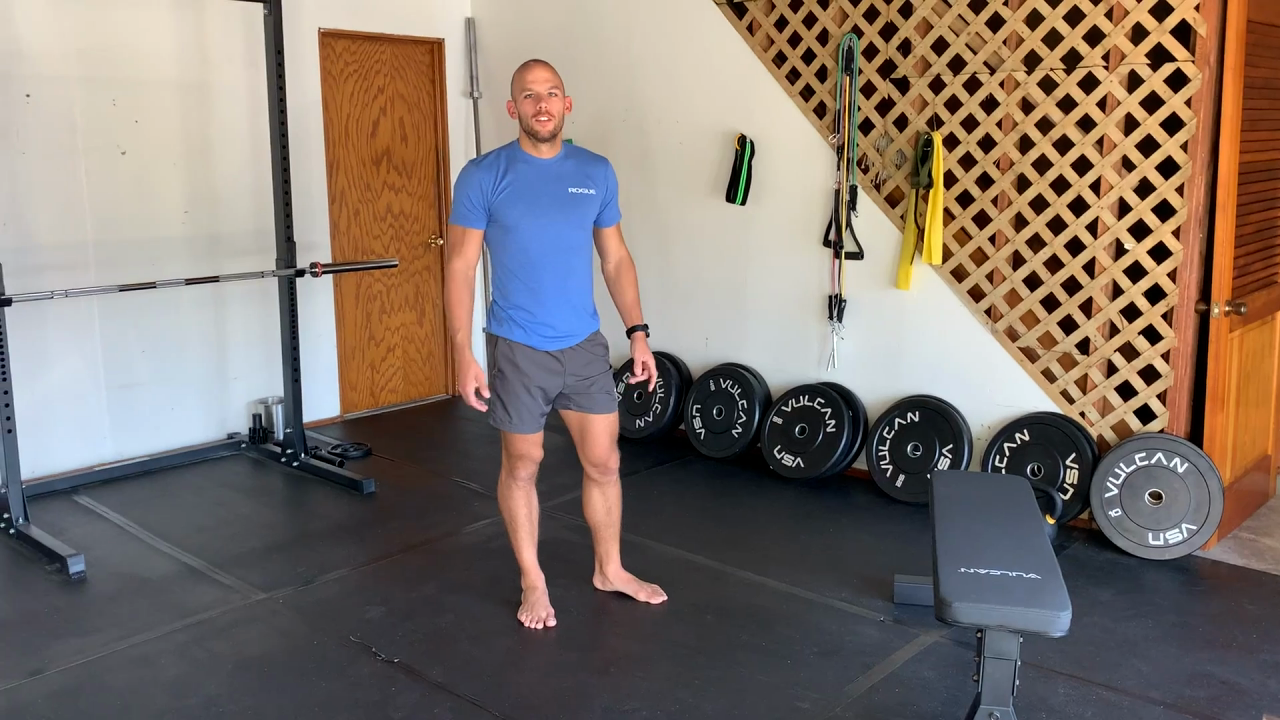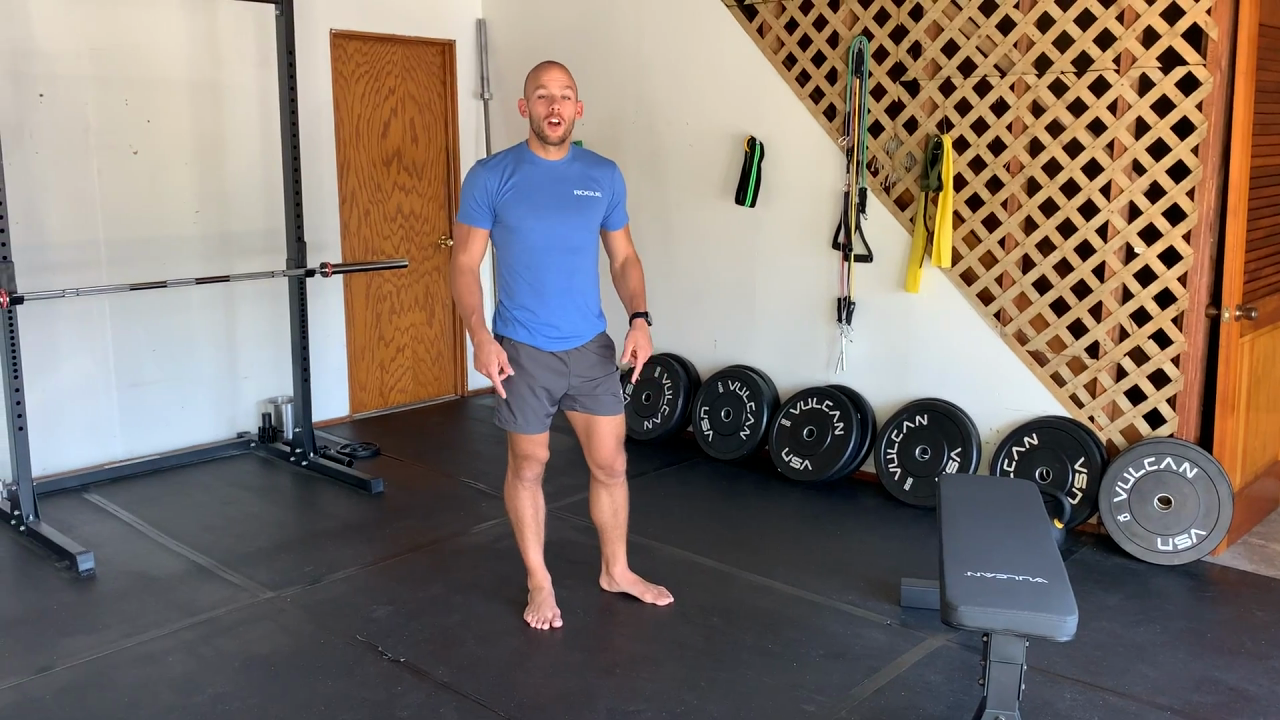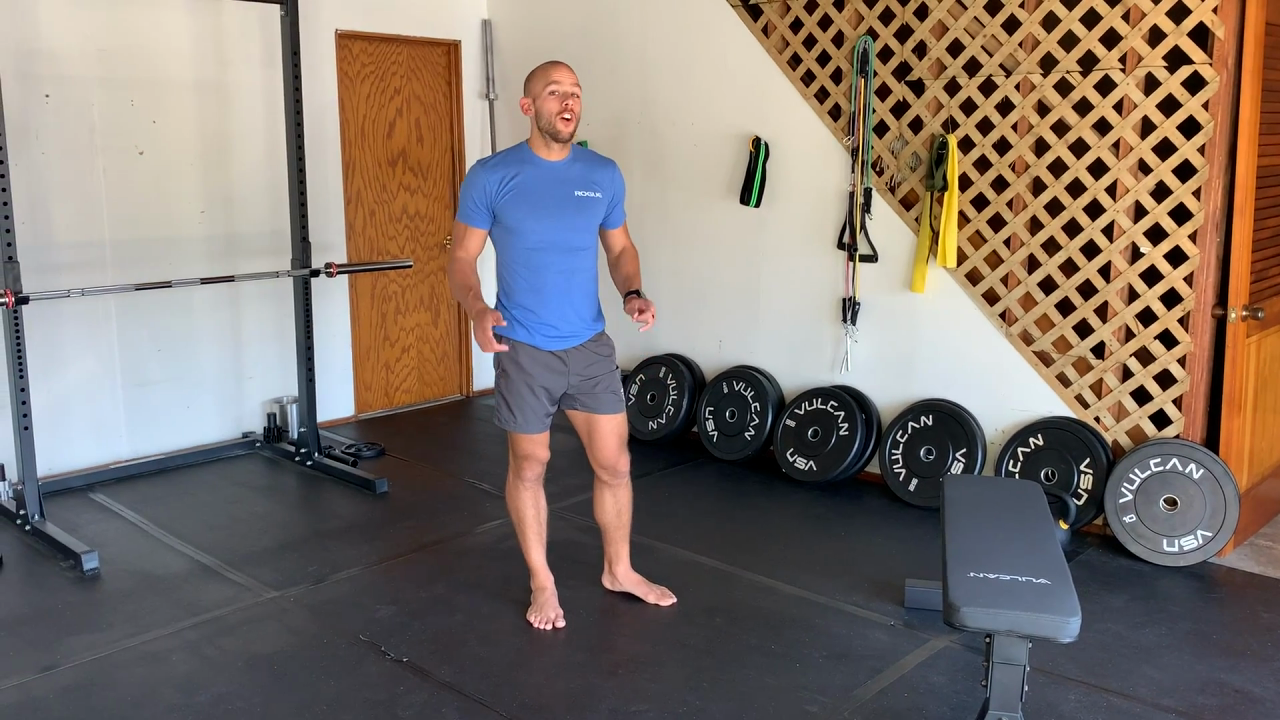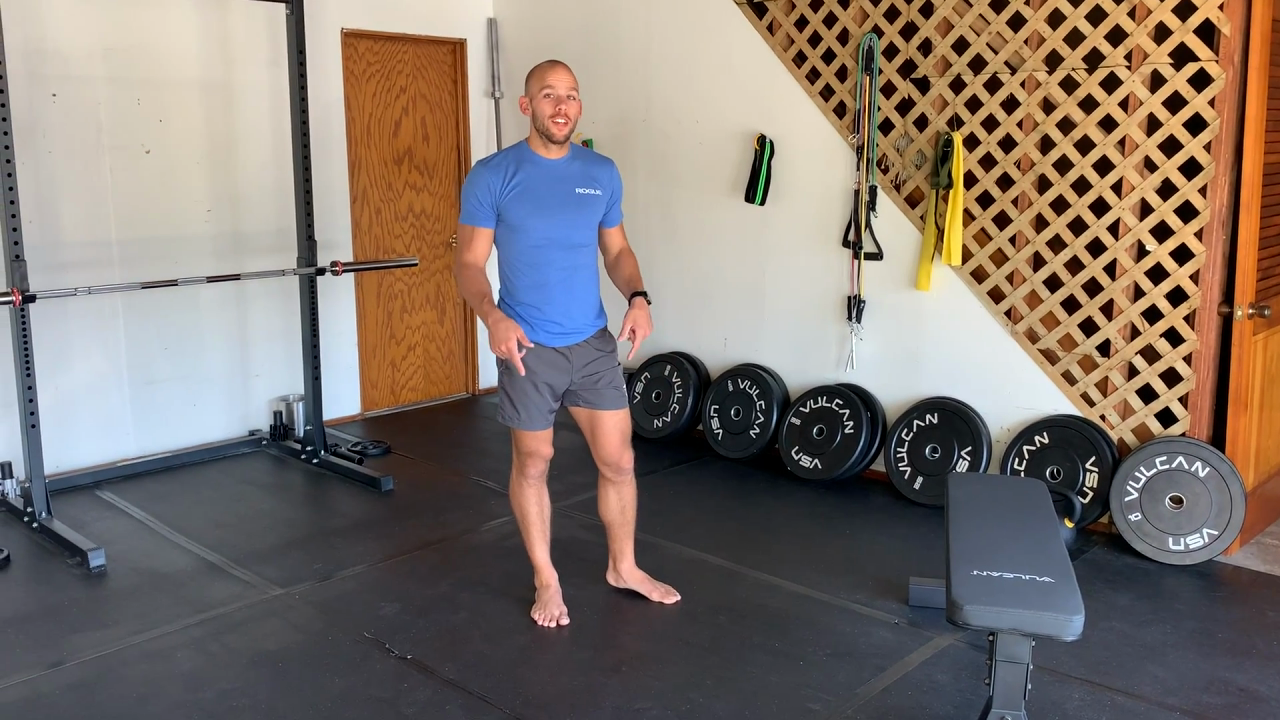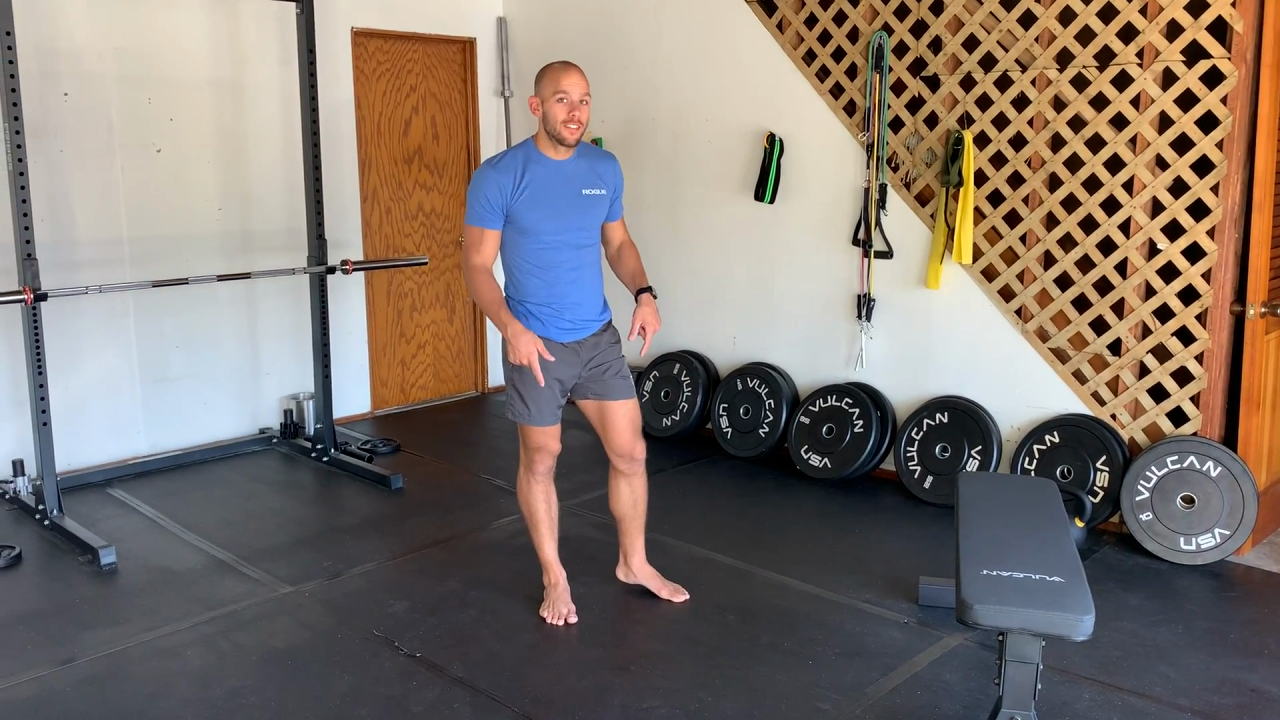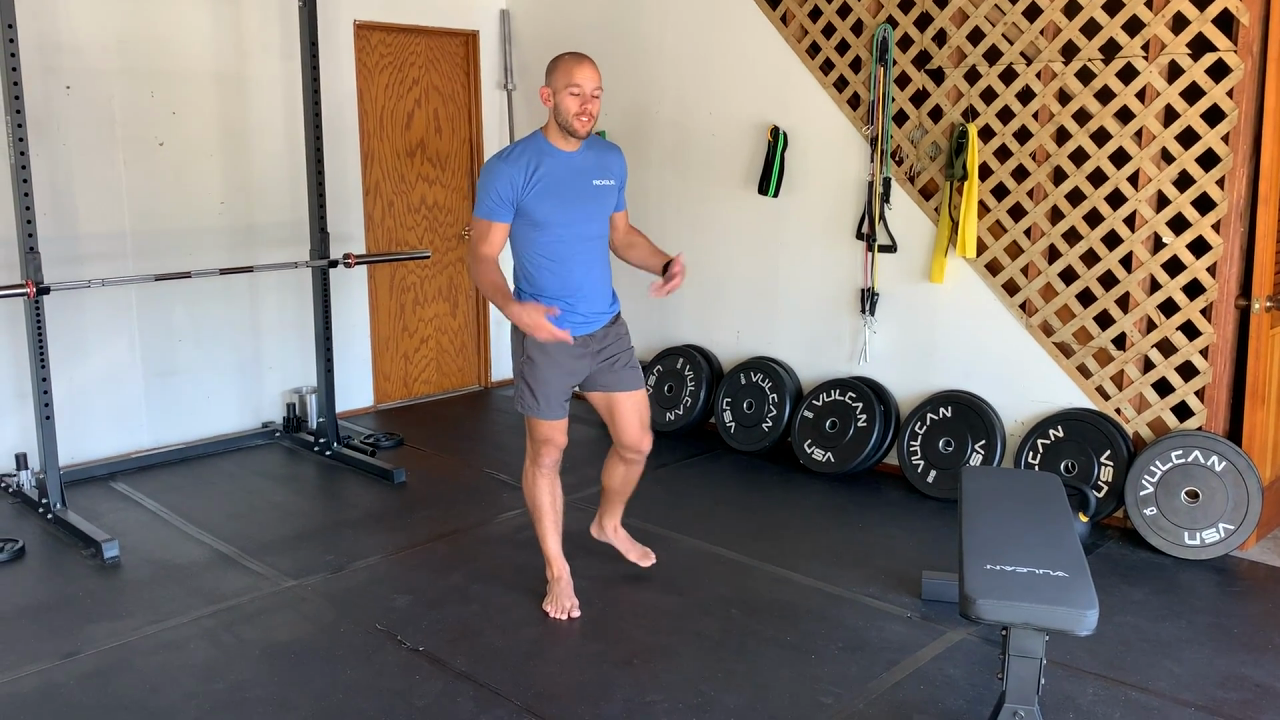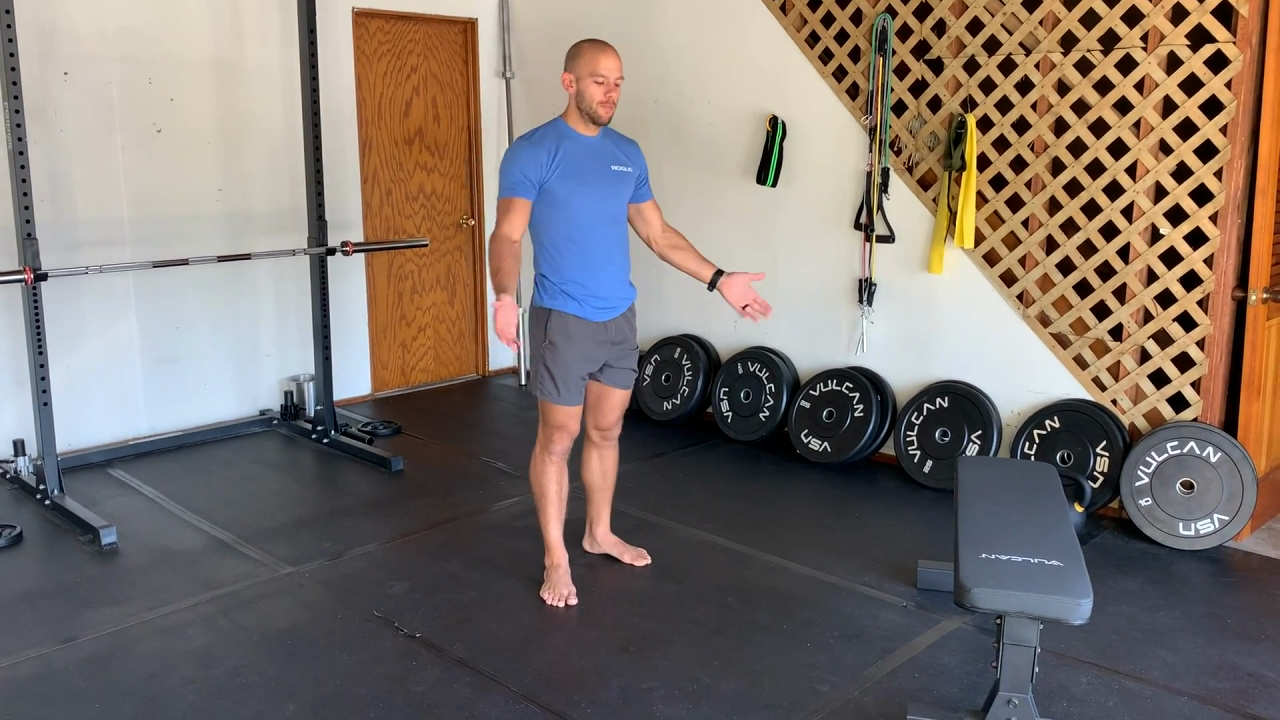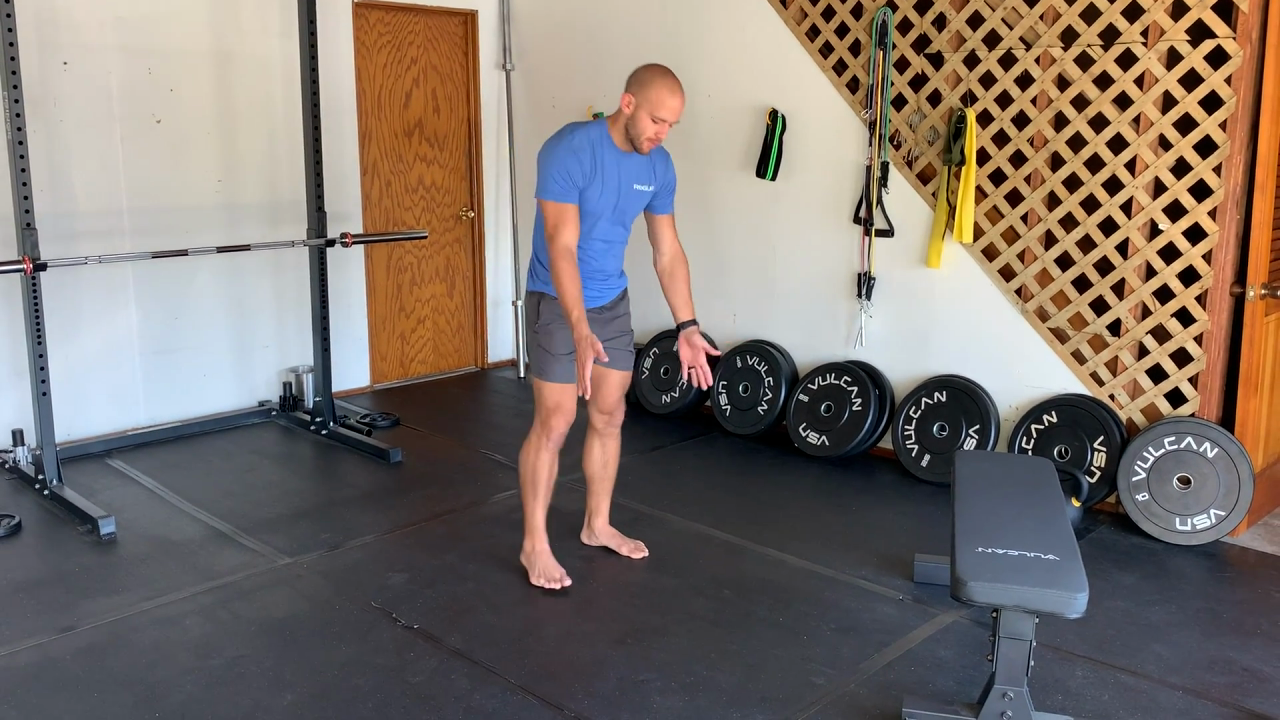
dt=0.4s
person 1, frame 1
left shoulder: (596, 172)
right shoulder: (483, 176)
left elbow: (615, 256)
right elbow: (460, 267)
left wrist: (638, 333)
right wrist: (463, 353)
left hip: (585, 345)
right hip: (519, 349)
left knee: (604, 463)
right knee: (521, 467)
left ankle: (609, 568)
right ankle: (533, 581)
person 1, frame 2
left shoulder: (604, 175)
right shoulder: (491, 176)
left elbow: (623, 256)
right elbow: (465, 263)
left wrist: (639, 320)
right wrist: (480, 337)
left hip: (591, 346)
right hip: (523, 350)
left knee: (611, 465)
right knee: (527, 468)
left ankle: (616, 569)
right ankle: (539, 582)
person 1, frame 3
left shoulder: (604, 174)
right shoulder: (490, 176)
left elbow: (620, 246)
right elbow: (462, 255)
left wrist: (632, 293)
right wrist: (477, 308)
left hip: (591, 346)
right hip: (523, 350)
left knee: (615, 464)
right knee: (529, 468)
left ankle: (619, 570)
right ankle: (542, 582)
person 1, frame 4
left shoulder: (602, 172)
right shoulder: (491, 176)
left elbow: (617, 249)
right elbow: (469, 261)
left wrist: (638, 299)
right wrist: (492, 315)
left hip: (594, 343)
right hip: (528, 347)
left knee: (618, 461)
right knee: (532, 465)
left ankle: (623, 566)
right ankle: (545, 580)
person 1, frame 5
left shoulder: (604, 168)
right shoulder: (498, 176)
right elbow: (477, 264)
left wrist: (643, 294)
right wrist: (510, 327)
left hip: (598, 336)
right hip: (536, 344)
left knee: (630, 452)
right knee: (540, 461)
left ankle: (634, 562)
right ankle: (554, 577)
person 1, frame 6
left shoulder: (611, 159)
right shoulder: (509, 168)
right elbow: (483, 256)
left wrist: (665, 264)
right wrist: (513, 308)
left hip: (607, 330)
right hip: (543, 335)
left knee: (636, 442)
right knee: (547, 454)
left ankle: (609, 522)
right ankle: (558, 570)
person 1, frame 7
left shoulder: (628, 153)
right shoulder: (532, 152)
left elbow: (657, 233)
right elbow: (508, 235)
left wrist: (719, 279)
right wrist: (505, 296)
left hip: (620, 318)
right hip: (564, 320)
left knee: (606, 433)
right knee: (558, 439)
left ankle: (600, 533)
right ankle: (556, 558)
person 1, frame 8
left shoulder: (658, 165)
right shoulder: (568, 151)
left elbow: (668, 252)
right elbow: (562, 248)
left wrist: (686, 327)
right wrist: (580, 332)
left hip: (612, 301)
right hip: (557, 302)
left knee: (609, 417)
right knee: (554, 424)
left ankle: (598, 524)
right ankle: (535, 543)
